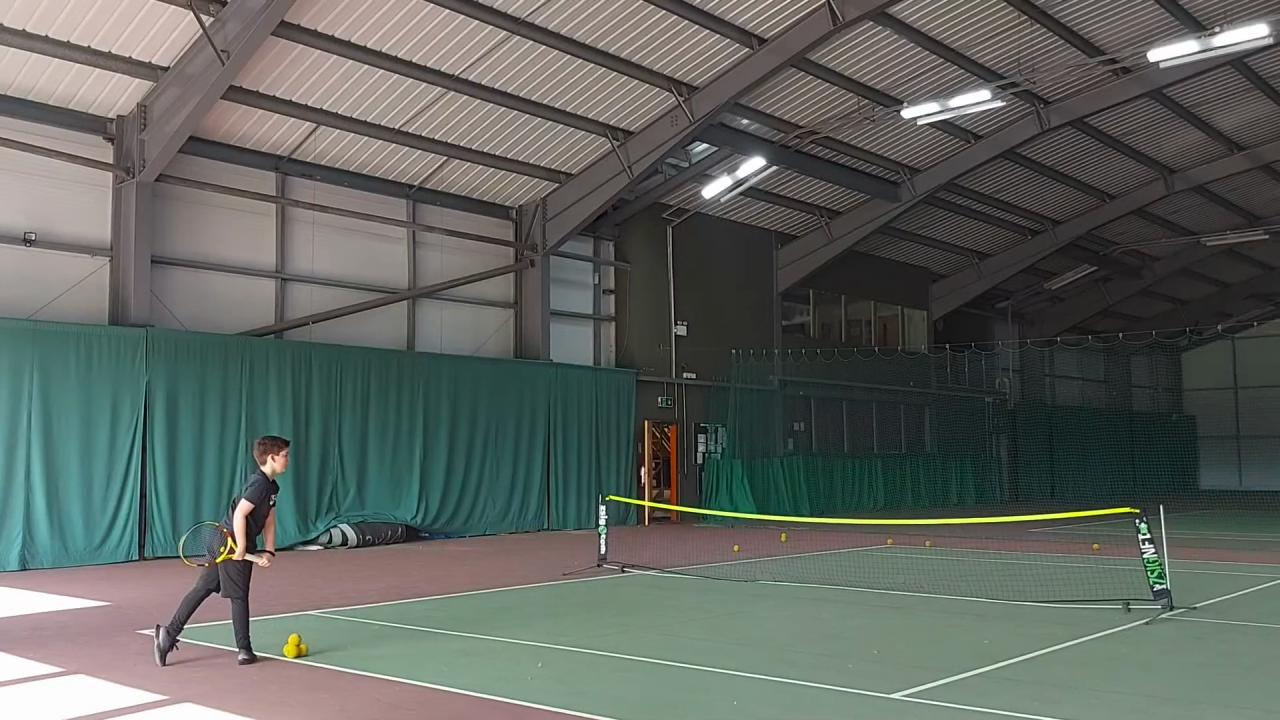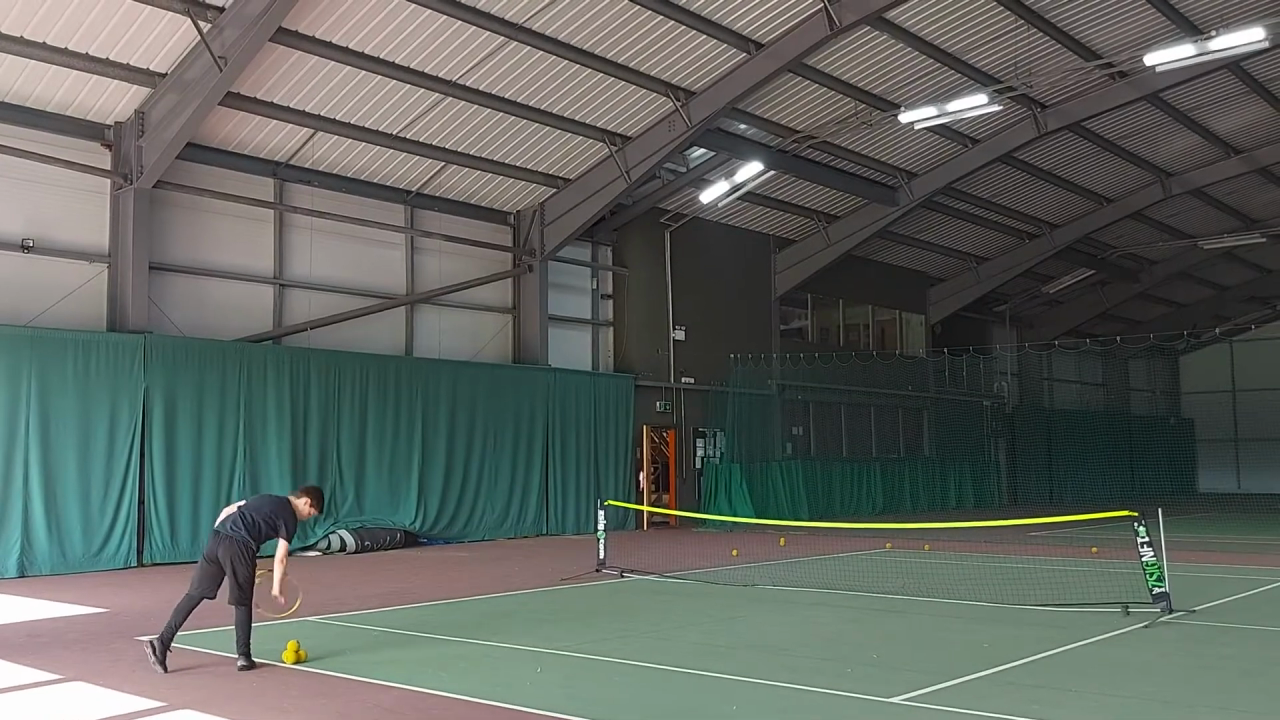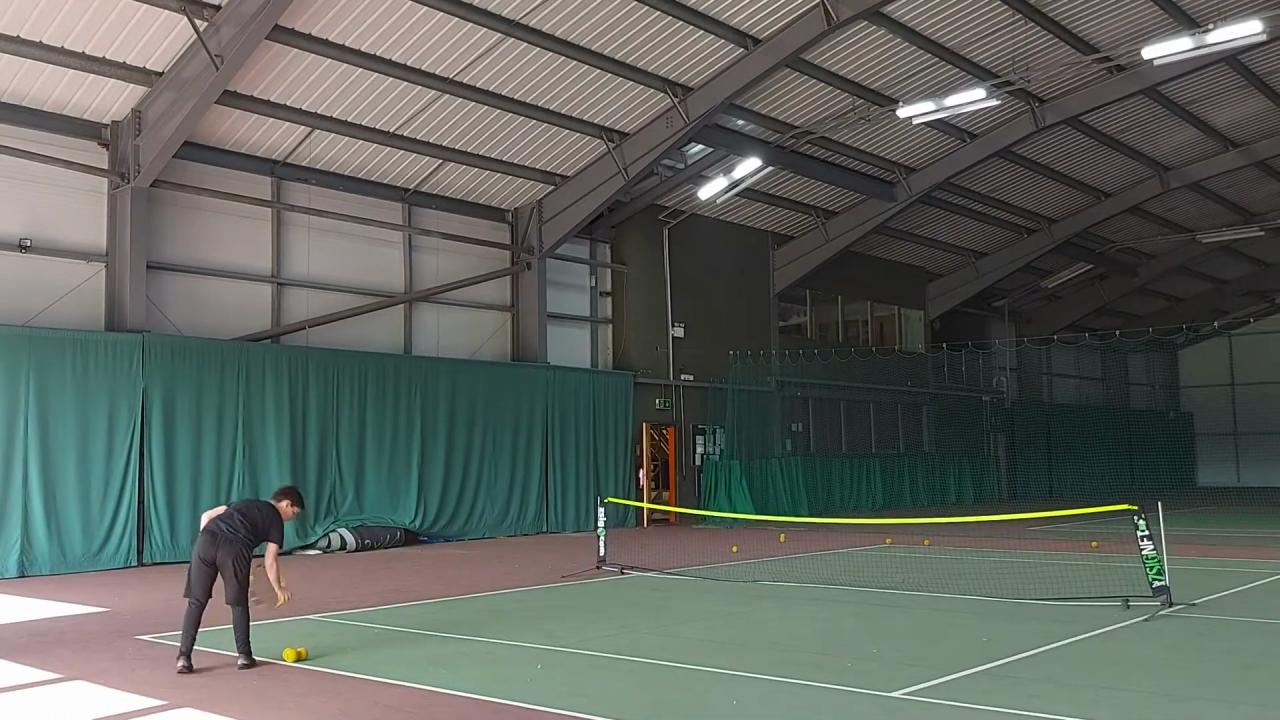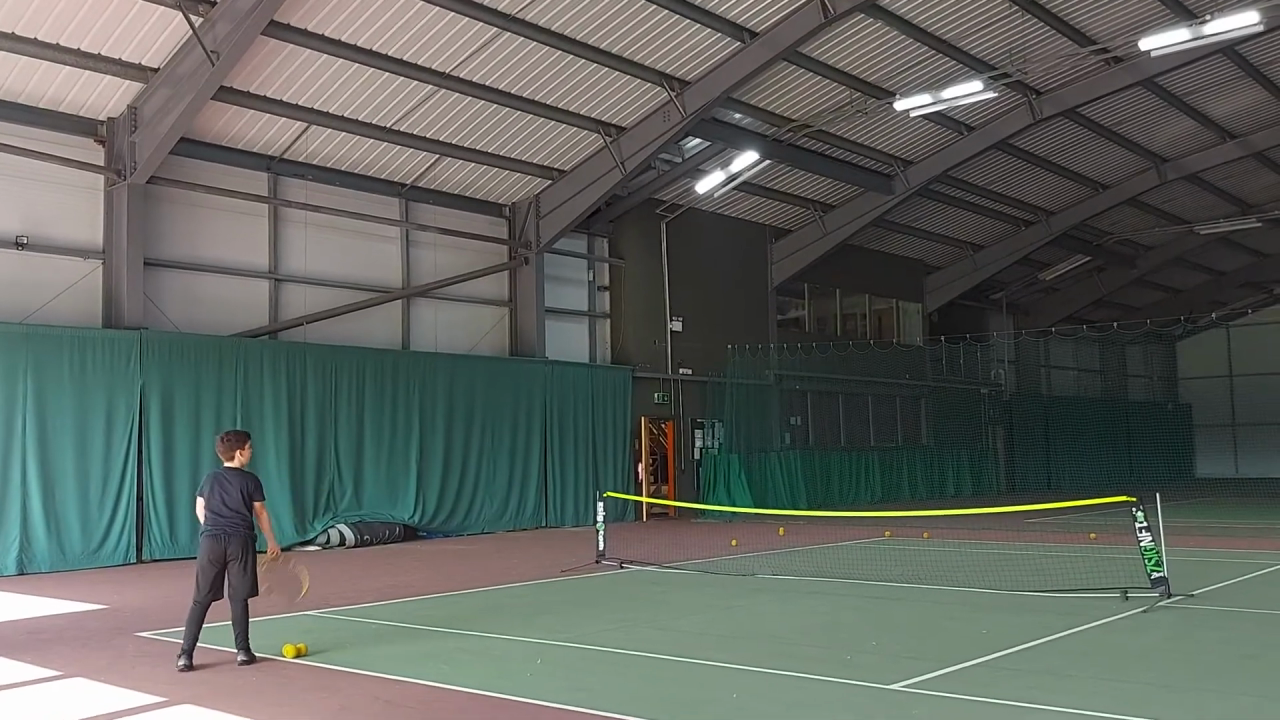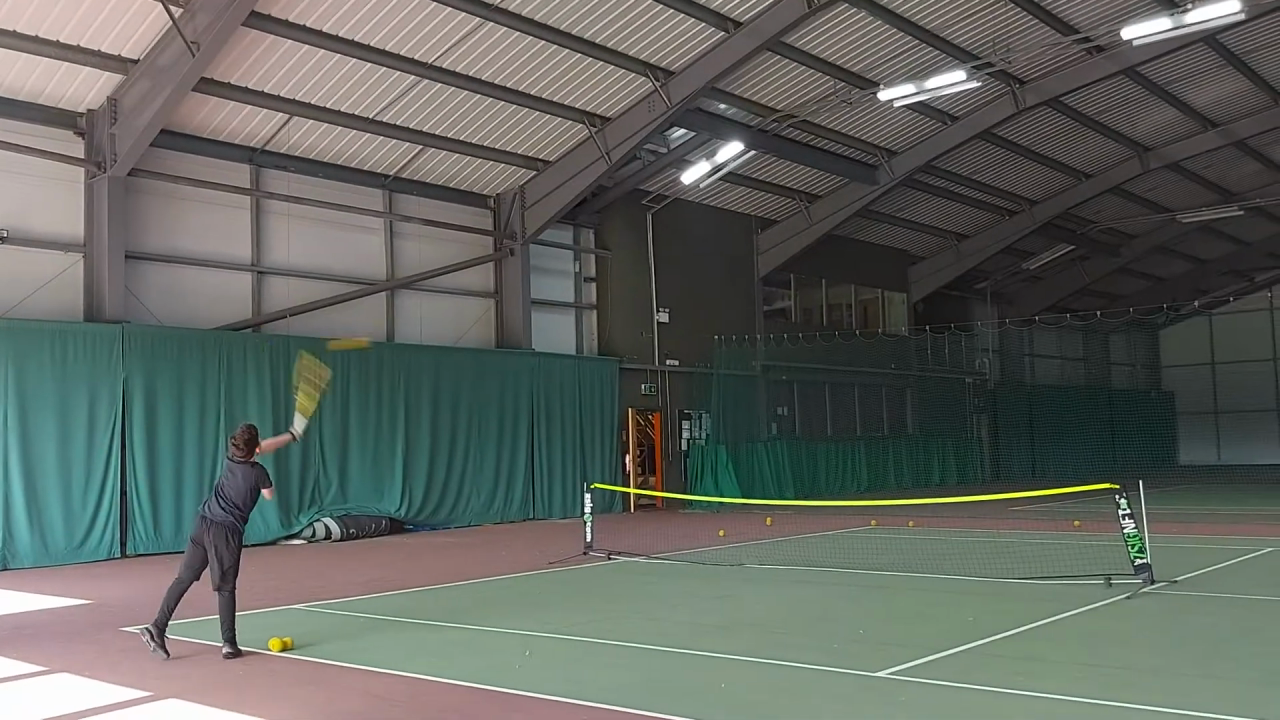
dt=1s
person 1, frame 1
left shoulder: (271, 486)
right shoulder: (260, 484)
left elbow: (269, 521)
right elbow: (239, 514)
left wrist: (269, 551)
right wrist: (242, 547)
right hip: (232, 543)
left knee: (201, 589)
right knee: (239, 596)
left ankle: (169, 633)
right ankle: (244, 650)
person 1, frame 2
left shoulder: (264, 499)
right shoulder: (289, 518)
left elbow: (228, 510)
right elbow: (280, 559)
right wrist: (276, 589)
left hip: (217, 538)
right hip: (239, 548)
left knee: (194, 596)
right knee: (242, 604)
left ankle: (162, 642)
right ankle: (243, 657)
person 1, frame 3
left shoulder: (245, 503)
right shoulder: (276, 522)
left elbow: (207, 515)
right elbow: (270, 563)
right wrist: (280, 589)
left hip: (207, 540)
right hip: (235, 549)
left knee: (196, 602)
right knee: (239, 604)
left ankle: (184, 657)
right ankle: (244, 656)
person 1, frame 4
left shoulder: (210, 479)
right shoulder: (250, 480)
left elbow: (201, 511)
right elbow: (260, 514)
right wrist: (272, 543)
left hip: (211, 541)
right hip: (241, 542)
left knee: (201, 600)
right knee: (239, 599)
left ankle: (186, 655)
right ankle: (242, 651)
person 1, frame 5
left shoulder: (231, 459)
right shoulder: (259, 472)
left elbow: (264, 447)
right elbow: (269, 495)
left wrist: (290, 435)
left hip: (203, 524)
right hip: (226, 532)
left knee: (183, 579)
right knee: (225, 589)
left ankle: (158, 627)
right ankle: (229, 644)
